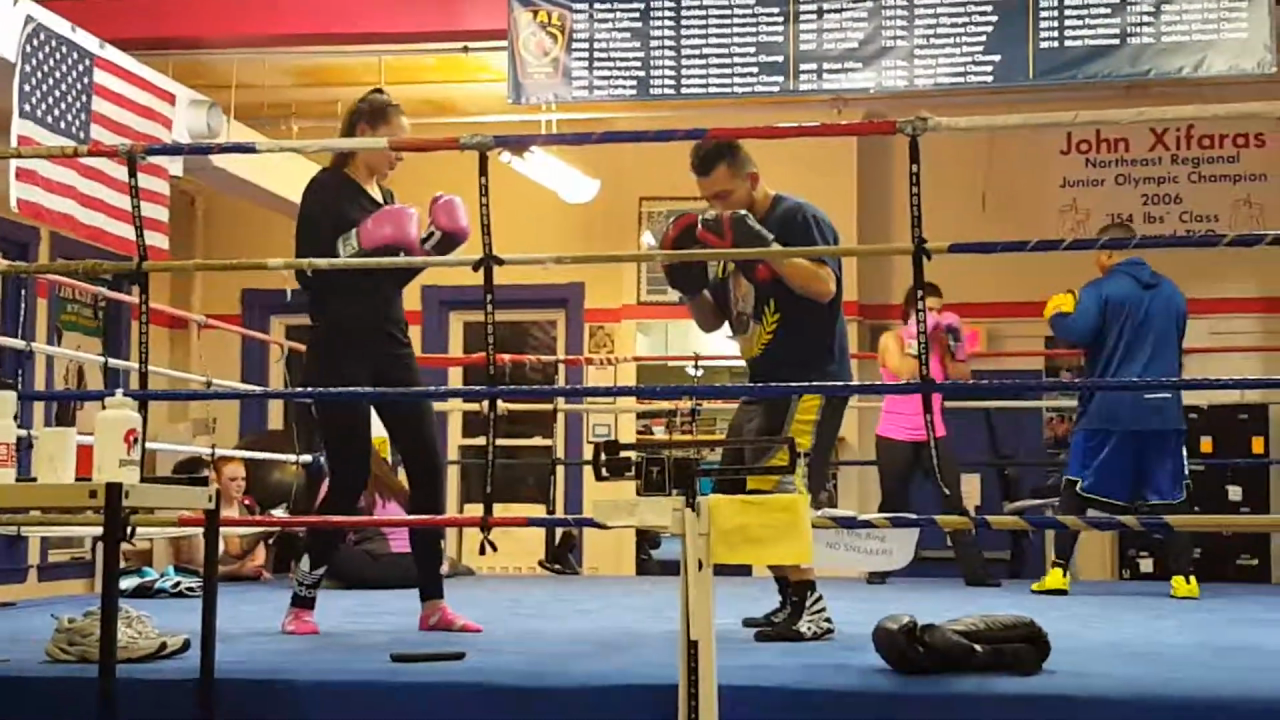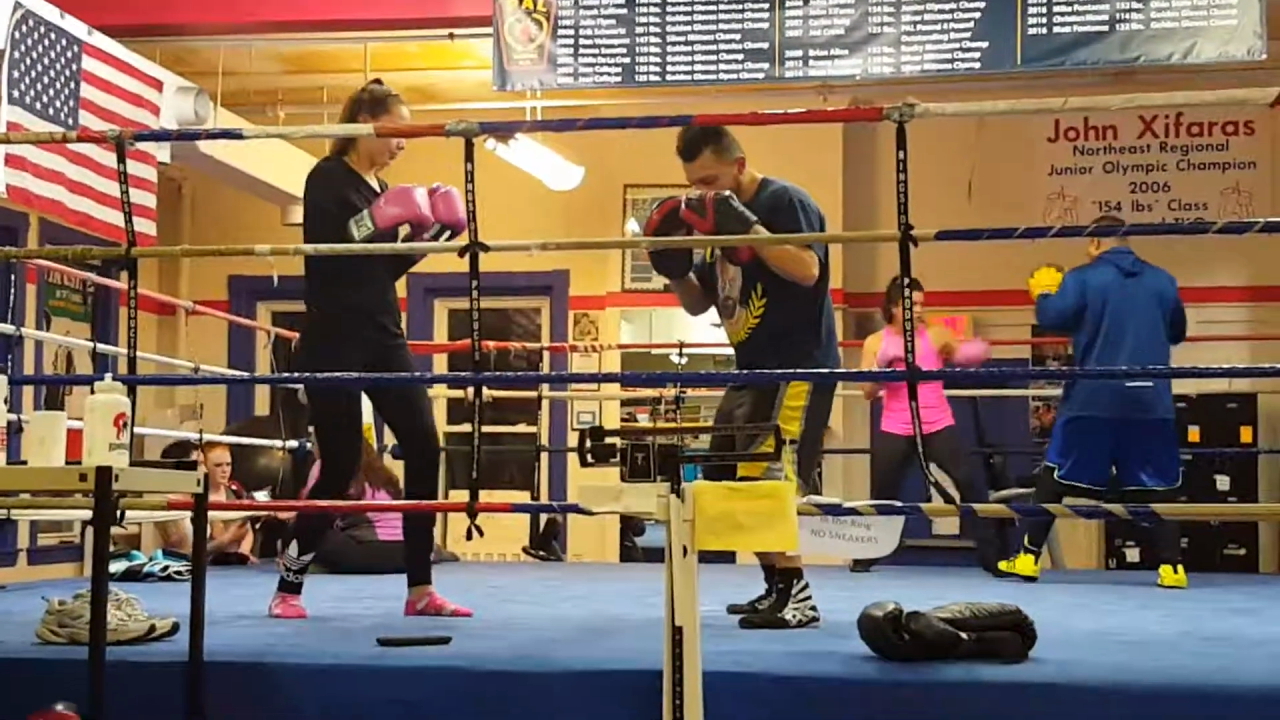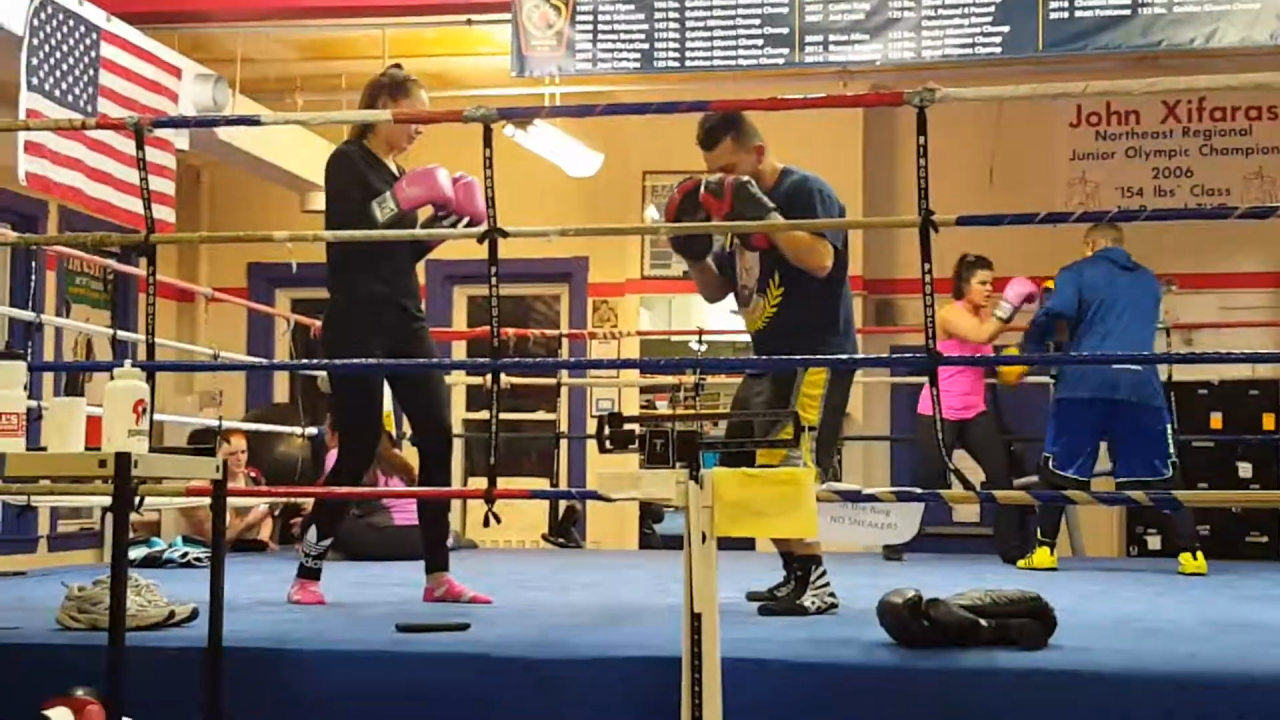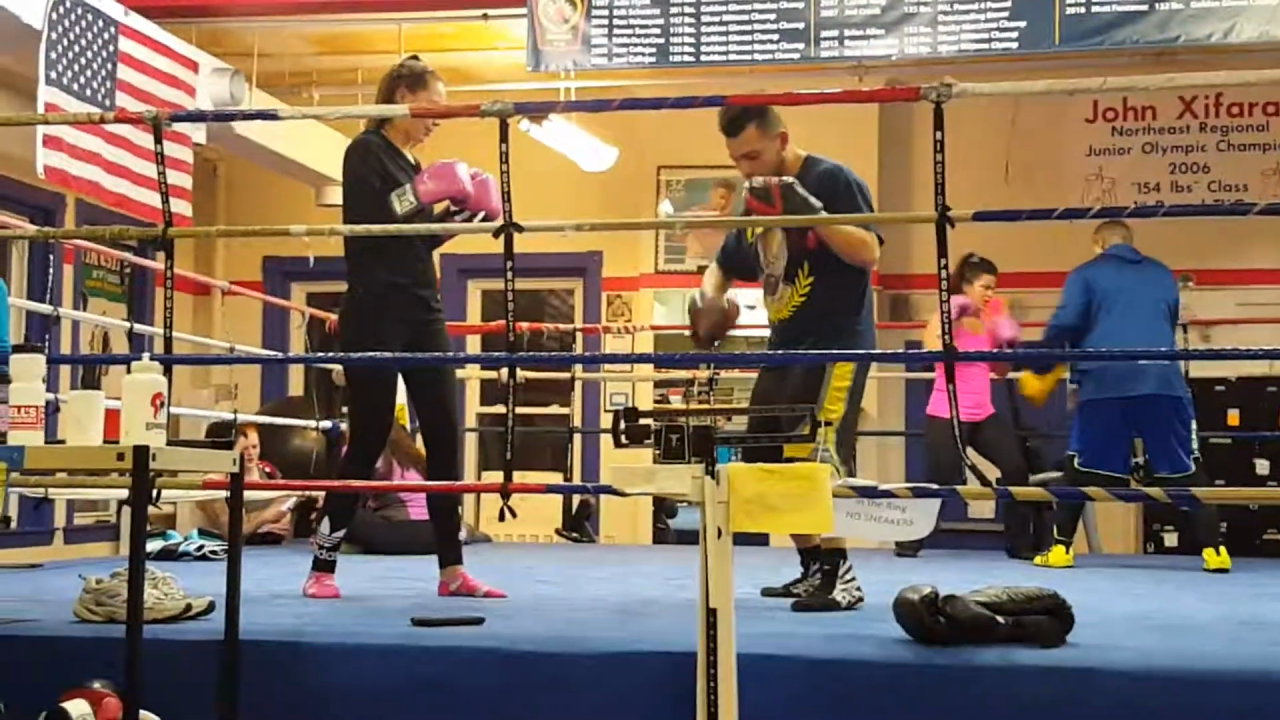
dt=0.4s
person 1, frame 1
left shoulder: (386, 197)
right shoulder: (326, 189)
right elbow: (308, 274)
left wrist: (432, 246)
right wrist: (361, 239)
left hip: (391, 348)
right hip: (339, 352)
left knee: (427, 468)
right knee: (350, 477)
left ankle: (433, 605)
right ankle: (301, 604)
person 1, frame 2
left shoulder: (383, 187)
right shoulder: (328, 177)
right elbow: (318, 257)
left wrist: (427, 237)
right wrist: (378, 220)
left hip: (383, 337)
right hip: (332, 341)
left knee: (424, 452)
right knee: (340, 465)
left ankle: (420, 590)
right ankle: (288, 587)
person 1, frame 3
left shoulder: (398, 171)
right shoulder: (348, 160)
right elbow: (344, 237)
left wrist: (445, 222)
right wrist: (399, 201)
left hip: (405, 321)
right hip: (357, 324)
left knee: (437, 440)
right knee: (359, 448)
left ankle: (438, 577)
right ankle: (307, 574)
person 1, frame 4
left shoulder: (412, 161)
right shoulder: (367, 151)
right elbow: (362, 227)
left wrist: (459, 216)
right wrist: (419, 194)
left hip: (422, 313)
right hip: (375, 314)
left knee: (444, 435)
right knee: (369, 439)
left ankle: (452, 571)
right ankle: (322, 566)
person 2, frame 1
left shoulder: (798, 218)
right shoulder: (731, 239)
left elbow: (825, 286)
right elbow: (711, 321)
left wrist: (764, 245)
right wrist: (689, 282)
left hip: (811, 382)
right hip: (765, 386)
left knee: (773, 489)
right knee: (736, 496)
left ankle: (811, 607)
right ankle: (791, 602)
person 2, frame 2
left shoulder: (785, 201)
right shoulder: (719, 220)
left elbow: (807, 270)
right elbow: (699, 304)
left wrist: (746, 226)
right wrist: (674, 266)
left hip: (798, 367)
right hip: (753, 370)
left knee: (767, 476)
right knee: (726, 482)
left ankle: (797, 595)
right ankle: (777, 587)
person 2, frame 3
left shoulder: (805, 191)
right shoulder: (741, 206)
left elbow: (821, 261)
right elbow: (714, 290)
left wrist: (763, 213)
right wrist: (693, 246)
left hip: (814, 355)
right hip: (767, 359)
left knee: (785, 464)
right knee: (743, 470)
left ankle: (816, 583)
right ankle: (795, 574)
person 2, frame 4
left shoulder: (832, 180)
right shoulder: (758, 199)
left elbow: (868, 252)
right elbow: (725, 268)
left wrist: (810, 210)
right wrist: (706, 302)
left hip: (835, 344)
right hip: (784, 346)
left knee: (812, 454)
right knee: (767, 462)
left ankle: (840, 575)
right ankle: (814, 570)
person 3, frame 1
left shoulder: (1100, 289)
right shoulder: (1173, 293)
left elbow: (1075, 335)
left wrist: (1057, 315)
left hip: (1107, 410)
right hip: (1162, 409)
left knee: (1077, 492)
right knee: (1170, 497)
left ankle: (1059, 571)
right ankle: (1183, 578)
person 3, frame 2
left shoulder: (1082, 278)
right shoulder: (1162, 281)
left elbow: (1052, 319)
right elbow: (1178, 333)
left wrist: (1047, 293)
left hip: (1091, 398)
right hip: (1150, 399)
left knee: (1054, 479)
right knee: (1160, 487)
left ankle: (1028, 557)
right ankle: (1171, 566)
person 3, frame 3
left shoulder: (1078, 275)
right shoulder: (1149, 281)
left elbow: (1056, 312)
left wrist: (1029, 341)
left hip: (1084, 385)
right hip: (1142, 383)
left knee: (1058, 473)
right knee: (1161, 474)
left ankle: (1044, 551)
right ankle: (1189, 554)
person 3, frame 4
left shoulder: (1085, 275)
right shoulder: (1163, 275)
left elbow: (1062, 327)
left hip: (1106, 382)
right hip: (1163, 379)
left knee: (1080, 468)
right knee: (1187, 469)
left ankle: (1060, 547)
right ankle: (1214, 550)
person 4, frame 1
left shoulder: (940, 339)
right shoulder: (891, 338)
left elbow: (962, 379)
right elbow: (905, 376)
left wrist: (957, 341)
right wrist: (916, 338)
left hip: (933, 434)
right hip: (895, 436)
left knee: (953, 500)
right knee: (893, 504)
left ankle: (974, 570)
right ankle: (879, 567)
person 4, frame 2
left shoulder: (936, 336)
right shoulder: (876, 343)
left elbow: (965, 356)
right elbow: (869, 392)
left wrist: (972, 353)
right wrist: (885, 364)
left hip: (940, 428)
right hip: (896, 430)
left knee: (971, 484)
right knee: (882, 495)
left ankle: (992, 557)
right ankle: (864, 555)
person 4, frame 3
left shoulder: (985, 316)
right shoulder: (949, 314)
right elbow: (980, 336)
right wrist: (1010, 304)
left hip: (975, 413)
right hip: (938, 413)
left knee: (1001, 473)
right knee: (929, 482)
left ankle: (1012, 547)
right ankle: (895, 542)
person 4, frame 4
left shoulder: (987, 321)
right shoulder: (942, 319)
left elbow: (1000, 371)
right elbow: (933, 350)
left wrist: (1008, 343)
right wrist: (955, 314)
left hip: (984, 414)
right hip: (947, 416)
left knee: (1016, 469)
right knee: (945, 485)
left ankle: (1018, 543)
right ankle: (910, 538)
